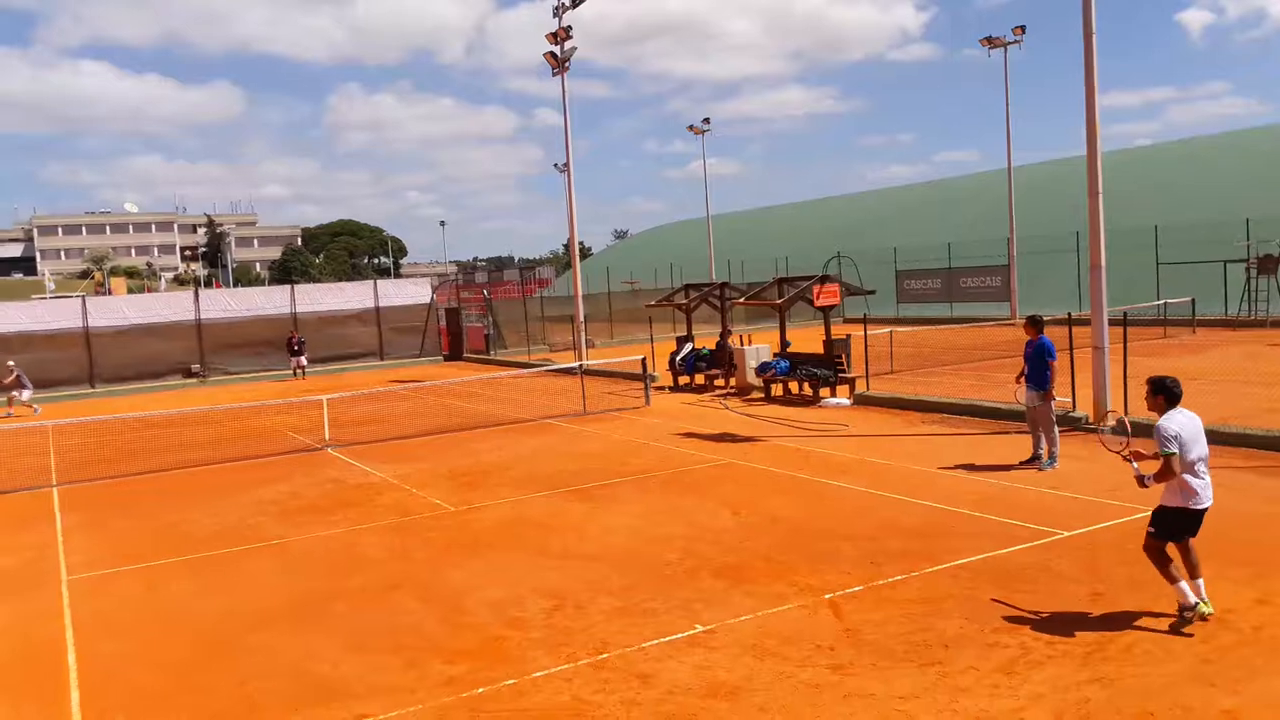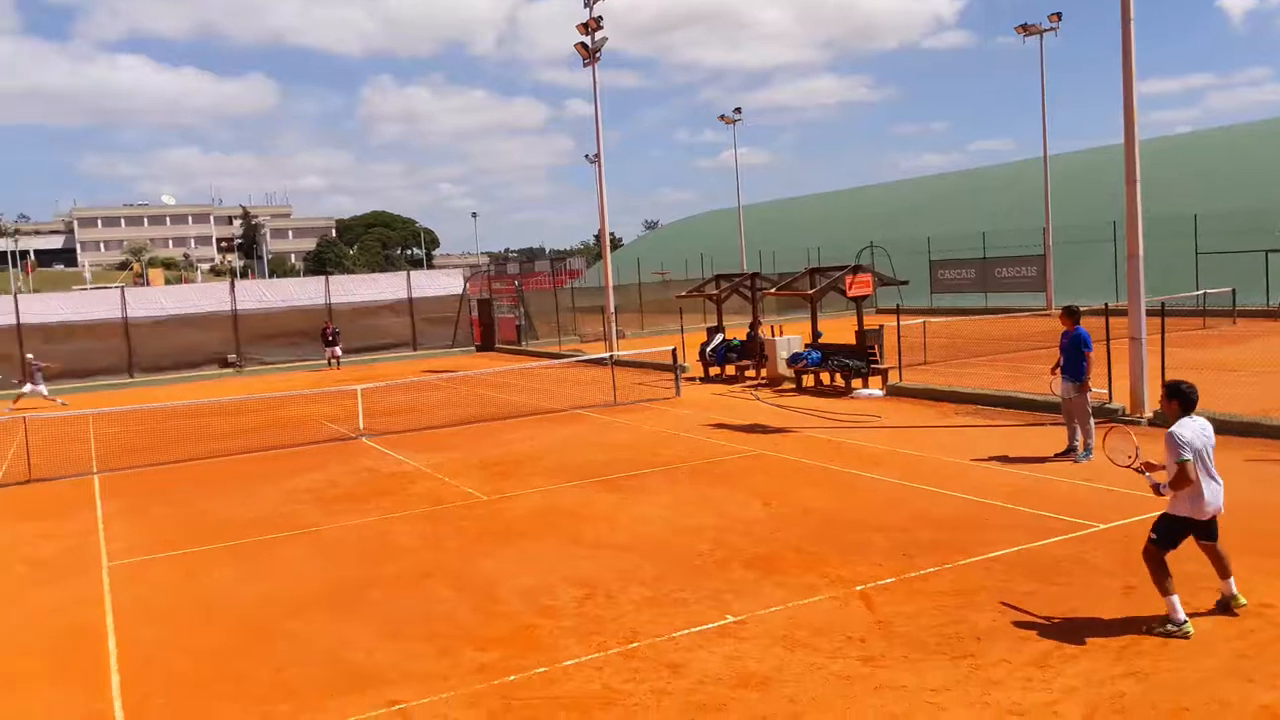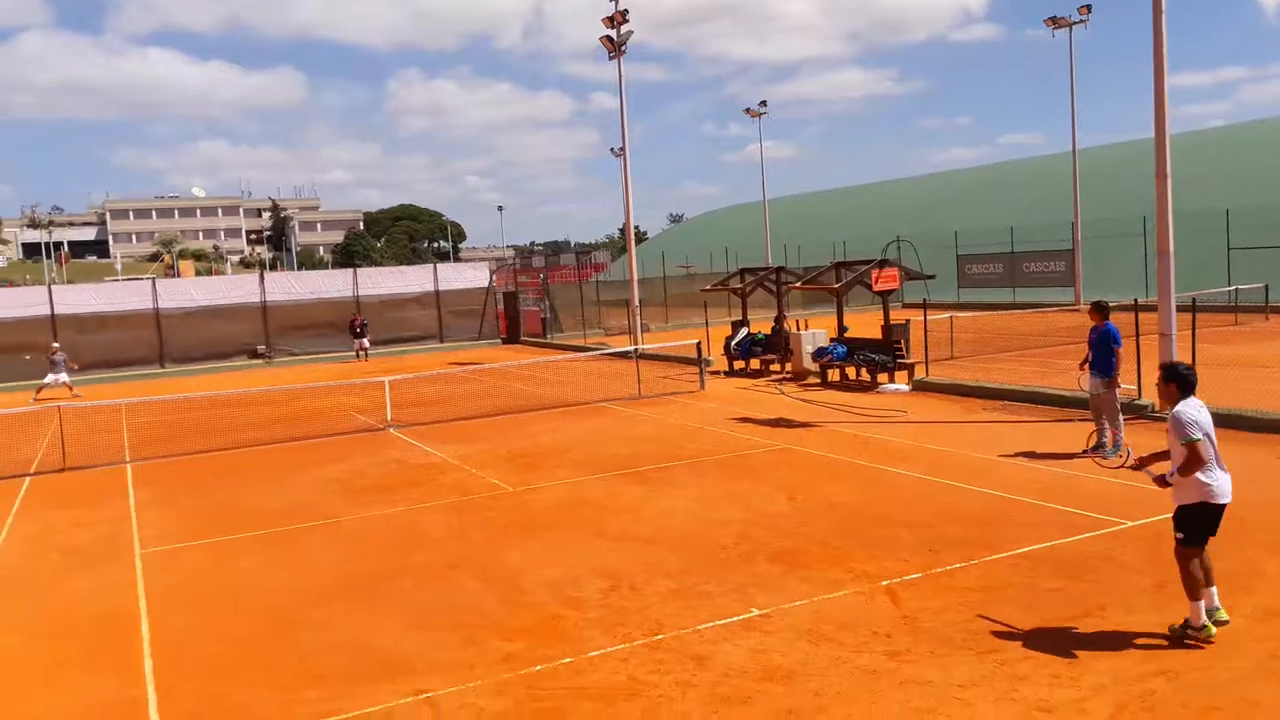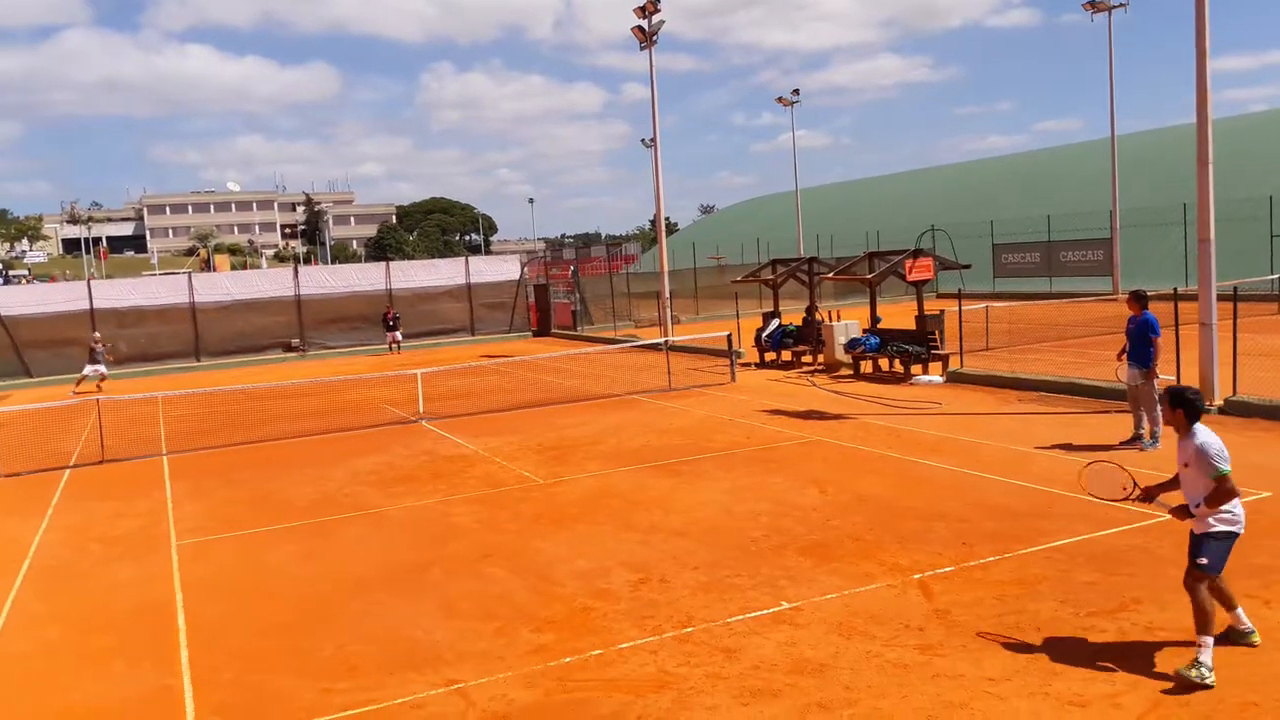
dt=0.2s
person 1, frame 1
left shoulder: (1165, 427)
right shoulder: (1192, 417)
left elbow: (1171, 470)
left wrist: (1146, 480)
right wrist: (1150, 455)
left hip: (1181, 498)
right hip: (1201, 494)
left knee: (1153, 546)
right knee: (1182, 542)
left ankle: (1190, 602)
right ankle: (1199, 600)
person 1, frame 2
left shoulder: (1176, 433)
right shoulder: (1204, 425)
left elbow: (1186, 477)
left wrist: (1162, 488)
right wrist: (1161, 466)
left hip: (1187, 507)
right hip: (1211, 501)
left knee: (1152, 554)
right knee: (1209, 544)
left ankle: (1178, 620)
right ankle: (1232, 596)
person 1, frame 3
left shoulder: (1181, 414)
right shoulder: (1196, 406)
left elbow: (1198, 458)
left wrist: (1170, 478)
right wrist: (1153, 458)
left hip: (1198, 493)
right hip: (1216, 490)
left knee: (1185, 554)
right knee: (1197, 548)
left ankle: (1199, 623)
right ankle: (1213, 609)
person 1, frame 4
left shoulder: (1203, 444)
right shoulder: (1186, 437)
left elbow: (1229, 489)
left wrist: (1193, 509)
right wrist: (1159, 489)
left hip: (1219, 523)
right hip: (1207, 521)
left knee: (1195, 582)
right knee: (1206, 580)
left ankle: (1204, 664)
right ankle: (1243, 628)
